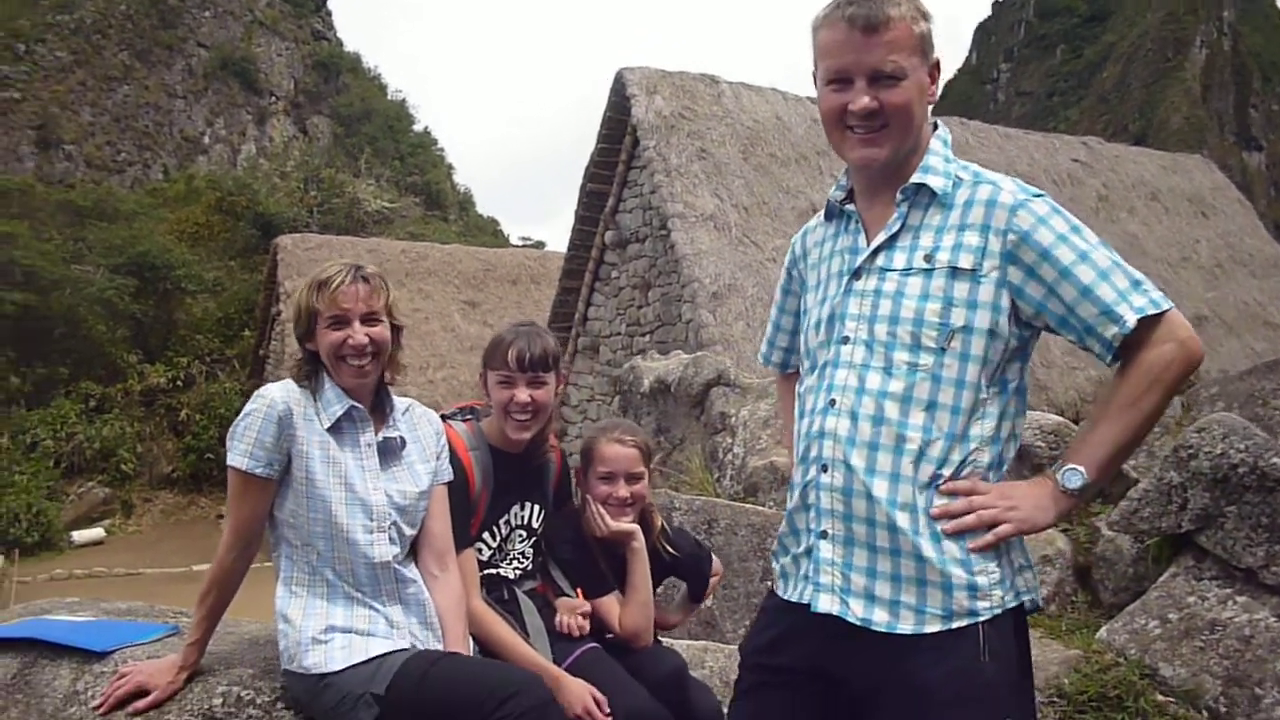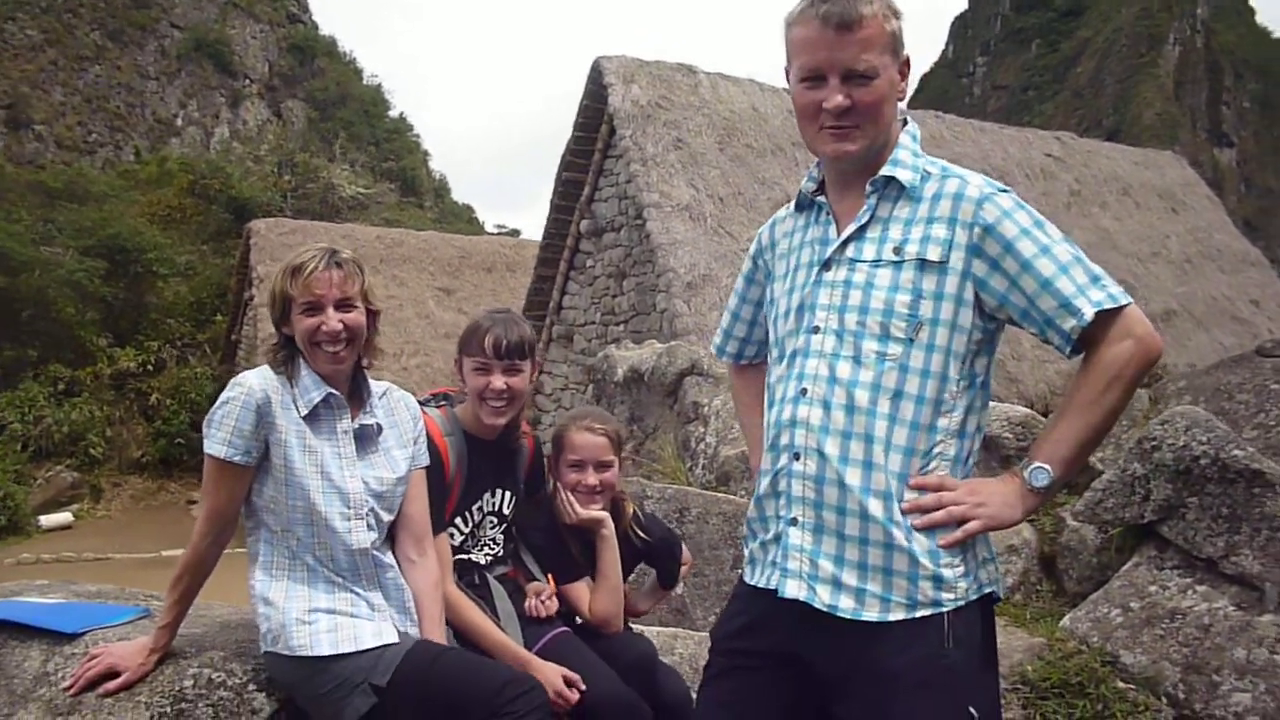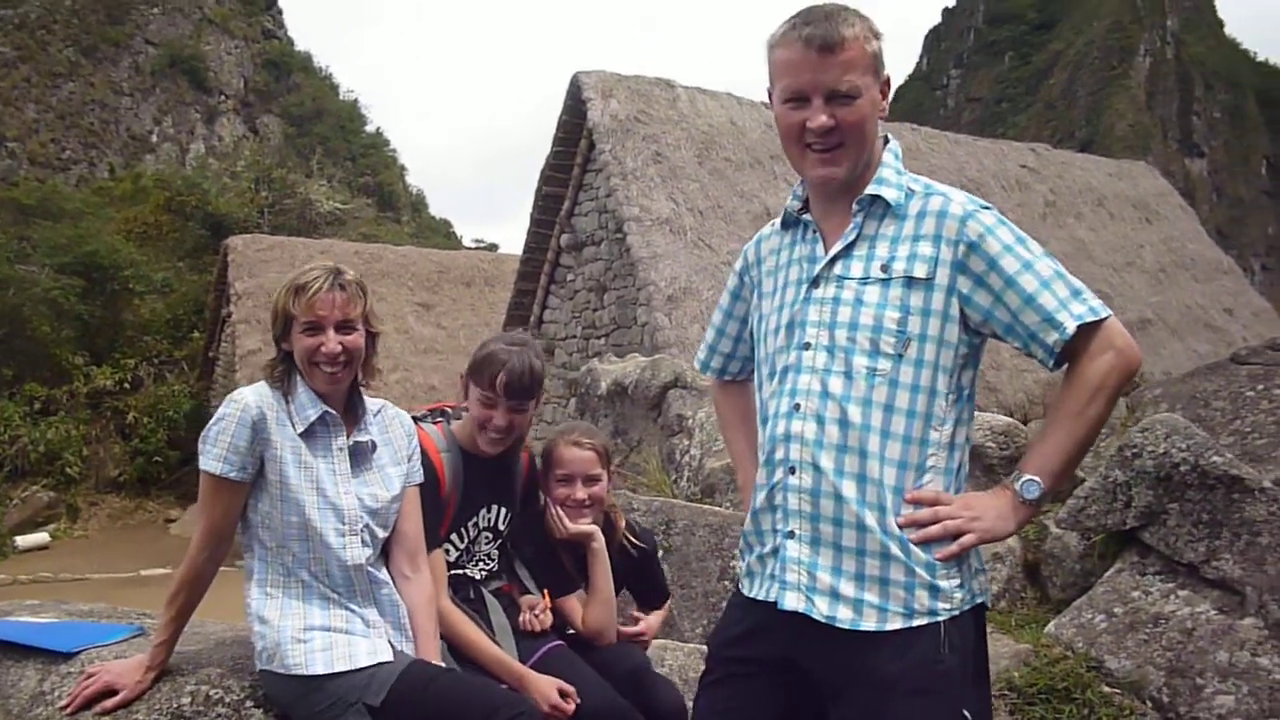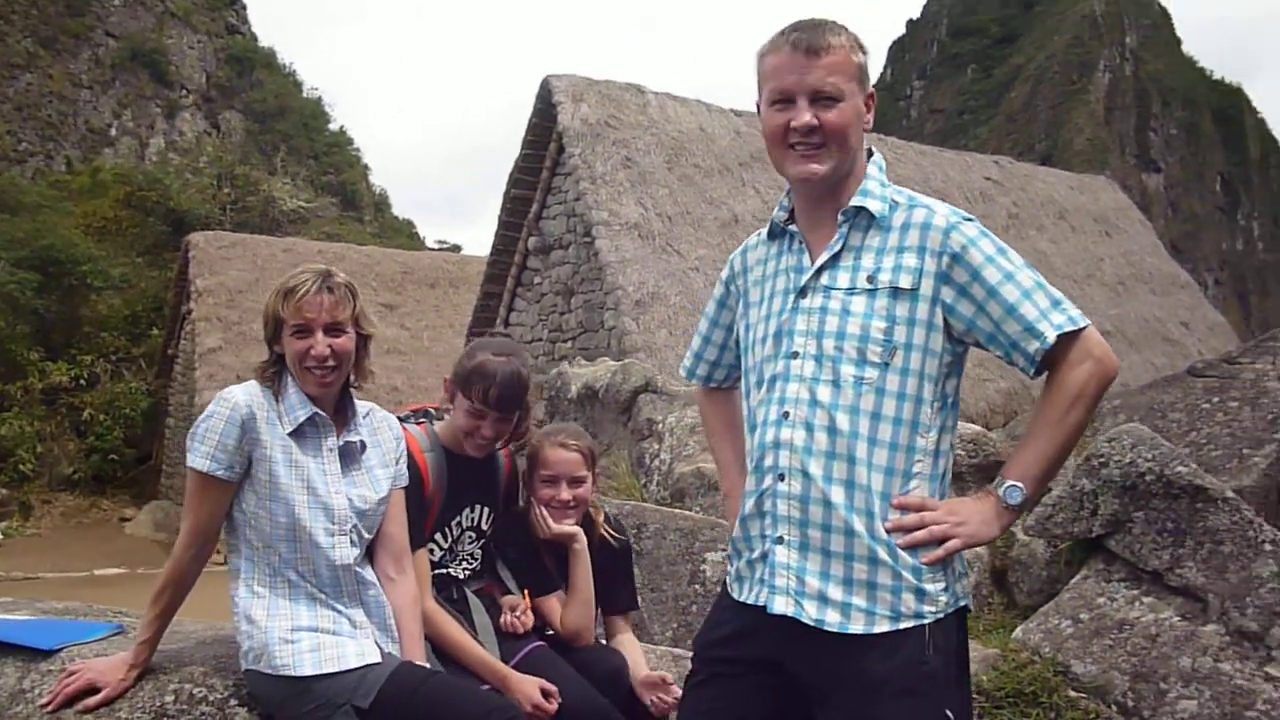
dt=0.3s
person 1, frame 1
left shoulder: (1003, 213)
right shoulder: (811, 243)
left elbow: (1168, 343)
left wrist: (1059, 487)
left hip: (945, 617)
right hip: (801, 600)
person 1, frame 2
left shoulder: (970, 208)
right shoulder: (778, 235)
left elbow: (1127, 341)
left wrist: (1027, 484)
left hip: (911, 604)
right hip: (771, 587)
person 1, frame 3
left shoulder: (954, 225)
right shoulder: (764, 253)
left elbow: (1108, 353)
left wrist: (1016, 498)
left hip: (904, 613)
right hip: (766, 598)
person 1, frame 4
left shoulder: (938, 236)
right shoulder: (749, 263)
left elbow: (1087, 361)
left wrist: (999, 503)
left hip: (889, 617)
right hip: (753, 603)
person 2, frame 1
left shoulder: (424, 426)
right shoulder: (279, 409)
left elbow: (440, 565)
right elbow: (237, 549)
left wrist: (459, 669)
right wrist: (185, 661)
left hip: (419, 648)
right hip: (335, 658)
person 2, frame 2
left shoulder: (401, 410)
right shoulder: (257, 396)
left elbow: (416, 550)
right elbow: (212, 533)
left wrist: (437, 660)
right wrist: (157, 644)
left hip: (396, 632)
right hip: (315, 642)
person 2, frame 3
left shoulder: (396, 429)
right shoulder: (252, 412)
left elbow: (411, 567)
right elbow: (208, 549)
left wrist: (432, 674)
right wrist: (153, 661)
left hip: (392, 648)
right hip: (311, 658)
person 2, frame 4
left shoulder: (384, 431)
right shoulder: (242, 411)
left elbow: (396, 568)
right elbow: (193, 547)
left wrist: (417, 673)
right wrist: (136, 659)
left hip: (377, 650)
right hip: (298, 660)
person 3, frame 1
left shoulder: (552, 458)
right shoulder: (455, 459)
right elbow: (466, 604)
right wrist: (556, 681)
left hip: (538, 620)
right hip: (478, 636)
person 3, frame 2
left shoulder: (525, 444)
right shoulder: (431, 444)
right elbow: (439, 587)
right wrist: (529, 665)
left hip: (509, 603)
right hip: (450, 618)
person 3, frame 3
left shoulder: (520, 462)
right shoulder: (426, 462)
right elbow: (434, 604)
right wrist: (523, 679)
left hip: (503, 618)
right hip: (444, 633)
person 3, frame 4
left shoulder: (500, 464)
right shoulder: (410, 462)
right elbow: (418, 603)
left wrist: (509, 601)
right wrist: (506, 679)
left hip: (484, 620)
right hip: (427, 633)
person 4, frame 1
left shoulder: (664, 537)
right shoulder: (566, 534)
left elbow: (714, 570)
right elbow: (635, 634)
left wrist: (676, 615)
right wrist: (634, 544)
left hip: (638, 662)
right knee: (666, 669)
person 4, frame 2
left shoulder: (636, 523)
left elbow: (683, 560)
right elbow: (605, 619)
left wrist: (644, 601)
right wrist: (604, 530)
left hip: (607, 647)
right knee: (636, 653)
person 4, frame 3
left shoulder: (631, 538)
right shoulder: (531, 534)
left elbow: (657, 608)
right elbow: (599, 632)
left wrist: (649, 625)
right wrist: (595, 544)
left hip: (602, 661)
right knee: (628, 665)
person 4, frame 4
left shoulder: (610, 536)
right shoulder: (513, 532)
left elbow: (619, 629)
right elbow: (577, 634)
left wrist: (640, 673)
right wrist: (577, 546)
left hip: (580, 662)
right knee: (607, 668)
